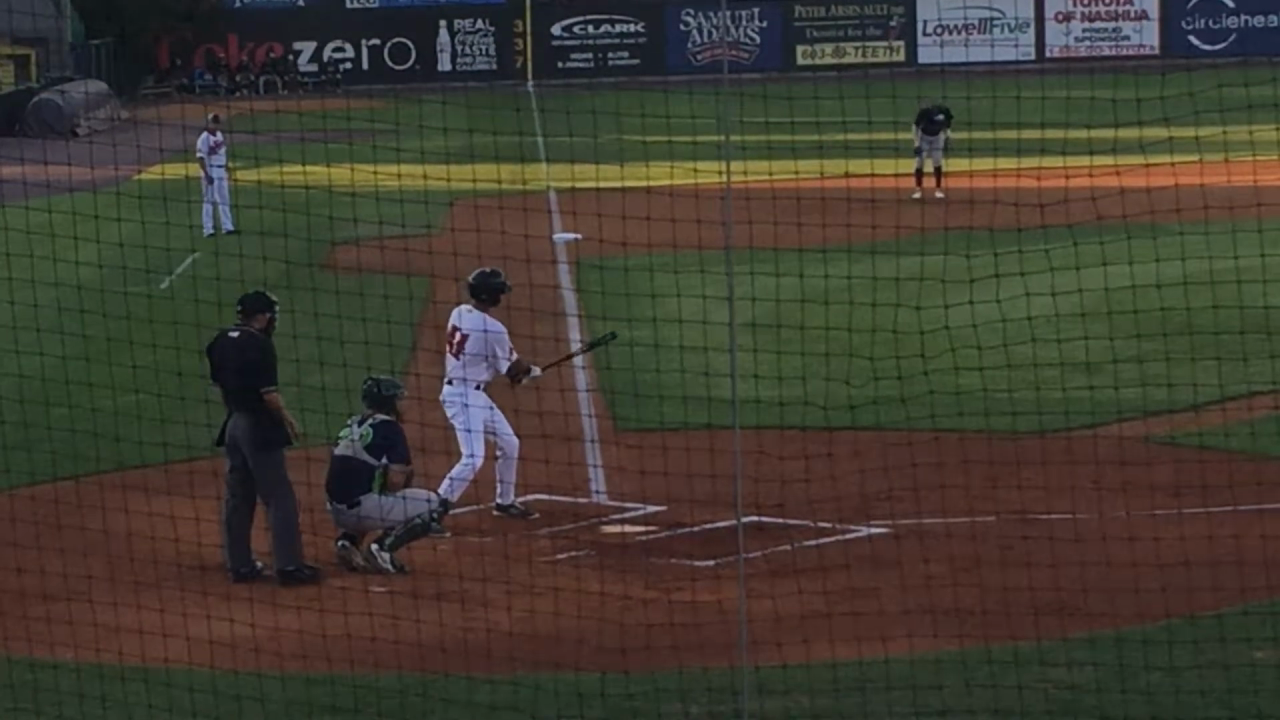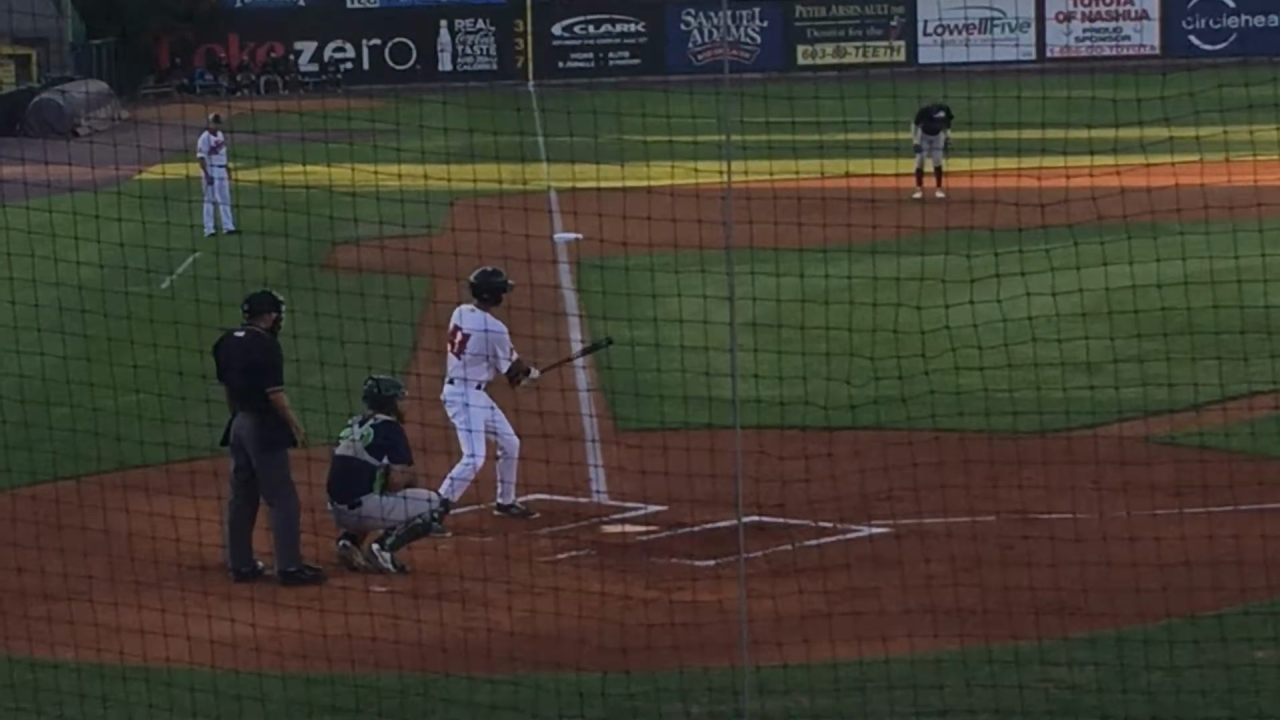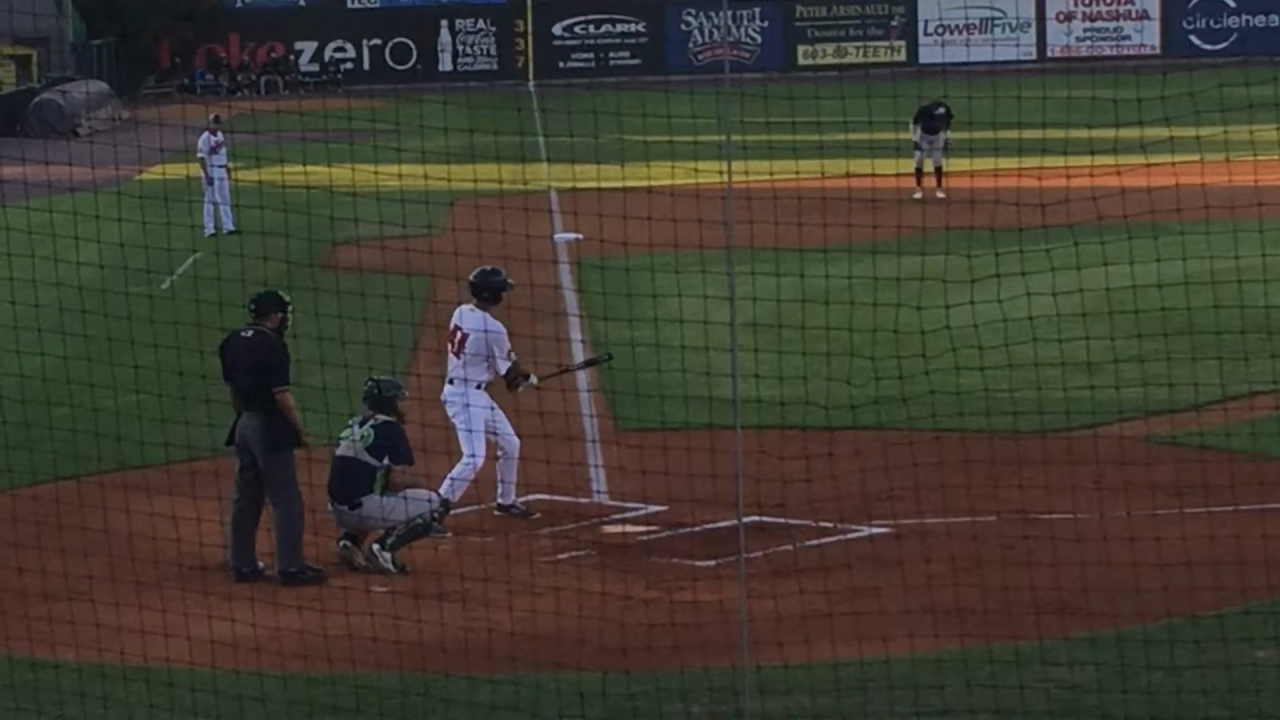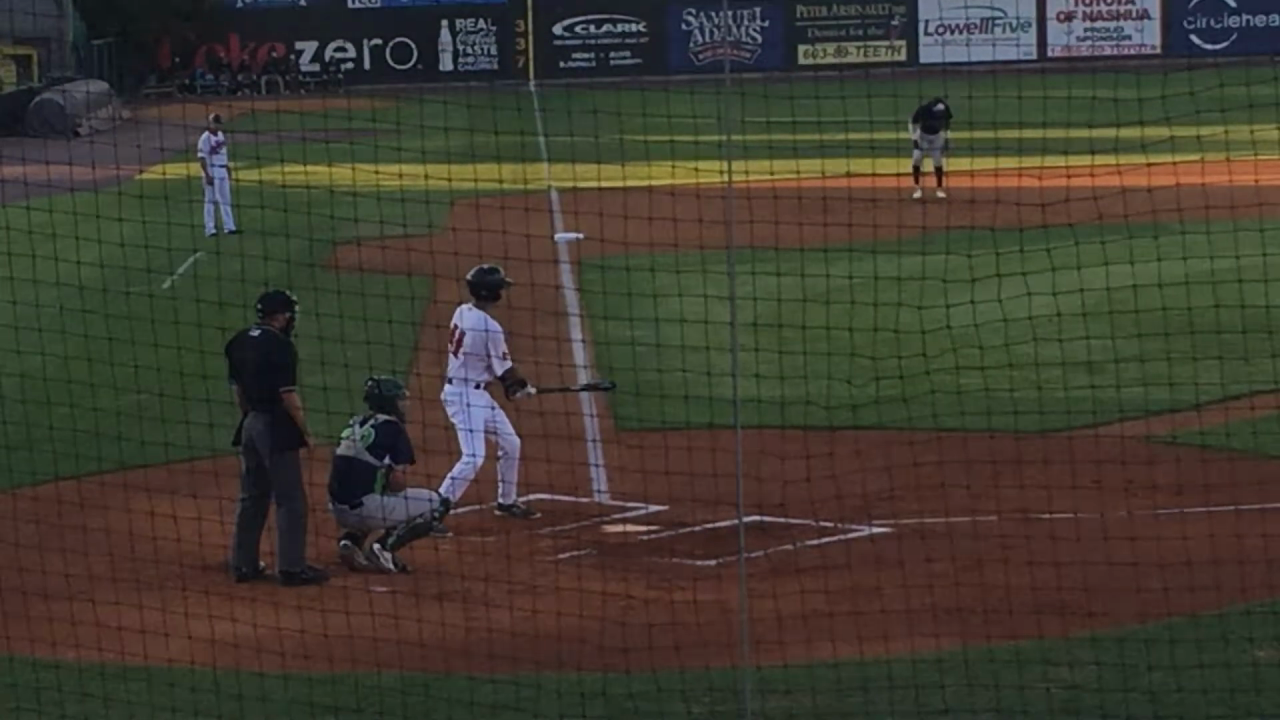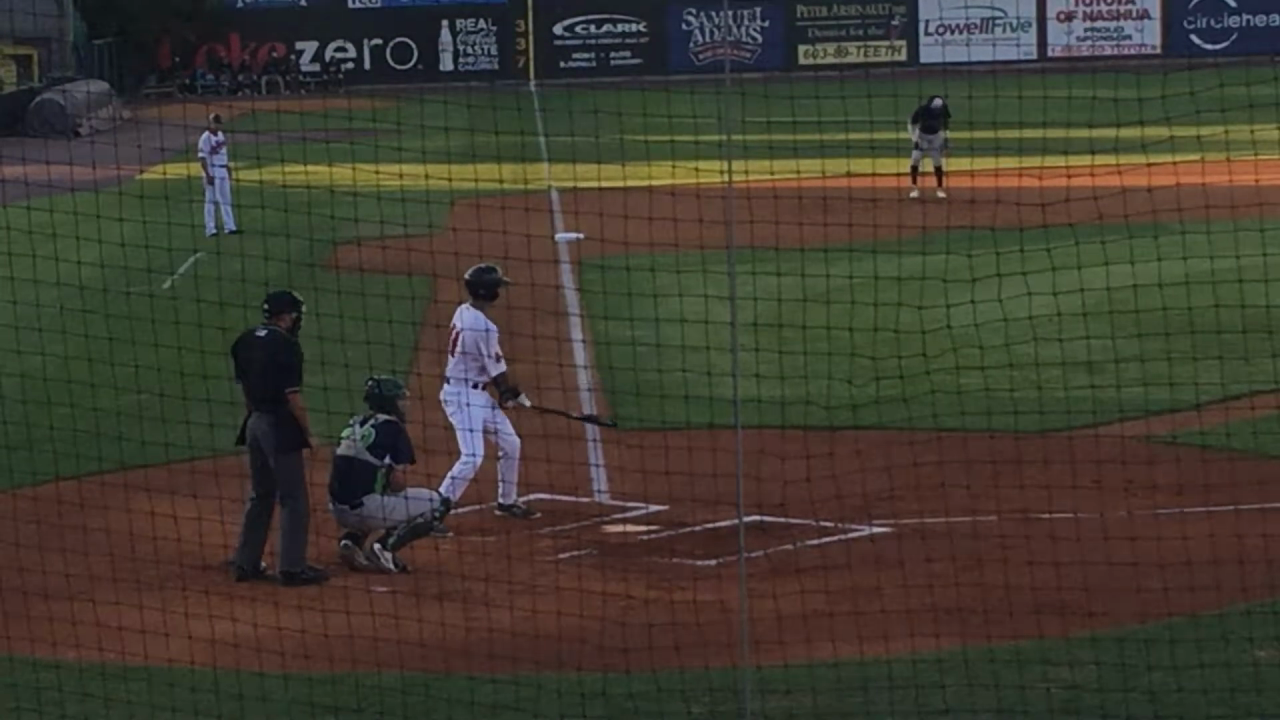
dt=0.1s
person 1, frame 1
left shoulder: (220, 343)
right shoulder: (259, 345)
left elbow: (222, 388)
right elbow: (269, 395)
right wrist: (290, 422)
left hip: (233, 425)
right hip: (260, 428)
left knee: (237, 498)
right knee: (280, 499)
left ankle: (240, 564)
right ankle: (290, 565)
person 1, frame 2
left shoulder: (226, 343)
right shoulder: (265, 345)
left elbow: (227, 389)
right elbow: (275, 395)
right wrist: (296, 427)
left hip: (238, 425)
right hip: (264, 428)
left knee: (241, 497)
right knee: (282, 498)
left ankle: (241, 564)
right ankle: (290, 566)
person 1, frame 3
left shoulder: (232, 342)
right shoulder: (272, 345)
left elbow: (233, 389)
right elbow: (281, 396)
right wrist: (300, 429)
left hip: (243, 425)
right hip: (270, 428)
left knee: (245, 497)
right knee: (286, 499)
left ankle: (242, 564)
right ankle: (291, 567)
person 1, frame 4
left shoulder: (238, 342)
right shoulder: (280, 345)
left elbow: (238, 388)
right elbow: (288, 396)
right wrist: (305, 432)
left hip: (250, 424)
right hip: (276, 427)
left knee: (252, 497)
right knee: (291, 499)
left ankle: (244, 563)
right ankle: (291, 567)
person 1, frame 5
left shoulder: (245, 341)
right shoulder: (286, 345)
left elbow: (244, 388)
right elbow: (293, 396)
right wrist: (308, 432)
left hip: (254, 424)
right hip: (281, 428)
left knee: (260, 496)
right knee: (293, 499)
left ankle: (246, 562)
right ankle: (292, 567)
person 2, frame 1
left shoulder: (458, 313)
right shoulder: (493, 329)
right elbow: (510, 365)
left wrist: (517, 368)
right wrist: (529, 371)
left hip: (472, 393)
right hip: (463, 395)
left knee: (509, 443)
right knee: (473, 459)
left ankle: (505, 502)
person 2, frame 2
left shoulder: (460, 312)
right shoulder: (494, 329)
right elbow: (509, 365)
left wrist: (517, 371)
right wrist: (529, 372)
left hip: (473, 393)
right hip: (464, 394)
left knee: (510, 443)
right knee: (474, 458)
left ankle: (506, 502)
person 2, frame 3
left shoulder: (461, 313)
right shoulder: (493, 329)
right elbow: (507, 367)
left wrist: (514, 375)
right wrist: (526, 377)
left hip: (473, 393)
right hip: (465, 395)
left knee: (510, 443)
right knee: (474, 458)
left ankle: (506, 502)
person 2, frame 4
left shoulder: (463, 312)
right shoulder: (488, 327)
right elbow: (502, 369)
left wrist: (512, 383)
right wrist: (523, 384)
left hip: (477, 393)
right hip: (464, 394)
left knee: (511, 443)
right knee: (473, 458)
left ankle: (507, 502)
person 2, frame 5
left shoulder: (462, 312)
right shoulder: (484, 327)
right elbow: (496, 371)
left wrist: (504, 391)
right wrist: (515, 394)
left hip: (476, 393)
right hip: (463, 394)
left knee: (511, 444)
right knee: (472, 458)
left ankle: (507, 502)
person 3, frame 1
left shoulder: (351, 427)
right shoulder: (390, 428)
right elbow: (395, 481)
right wrist: (405, 476)
left hip: (337, 511)
right hip: (363, 508)
right knee: (436, 505)
left ankle: (347, 541)
right ankle: (382, 548)
person 3, frame 2
left shoulder: (352, 427)
right shoulder: (391, 428)
right elbow: (396, 482)
right wrist: (409, 481)
left hip: (338, 509)
right hip: (364, 508)
right knee: (436, 504)
left ankle: (348, 540)
right ankle: (383, 548)
person 3, frame 3
left shoulder: (352, 427)
right shoulder: (391, 429)
right elbow: (397, 482)
right wrist: (409, 483)
left hip: (339, 510)
right hip: (365, 508)
right knee: (438, 504)
left ankle: (349, 540)
right ankle: (383, 548)
person 3, frame 4
left shoulder: (353, 426)
right shoulder: (392, 428)
right elbow: (396, 482)
right wrist: (405, 492)
left hip: (340, 510)
right hip: (364, 508)
right knee: (438, 504)
left ankle: (350, 541)
right ankle: (384, 547)
person 3, frame 5
left shoulder: (353, 426)
right shoulder: (392, 428)
right elbow: (396, 482)
right wrist: (400, 489)
left hip: (340, 510)
right hip: (365, 508)
right knee: (439, 503)
left ankle: (351, 540)
right ankle: (384, 547)
